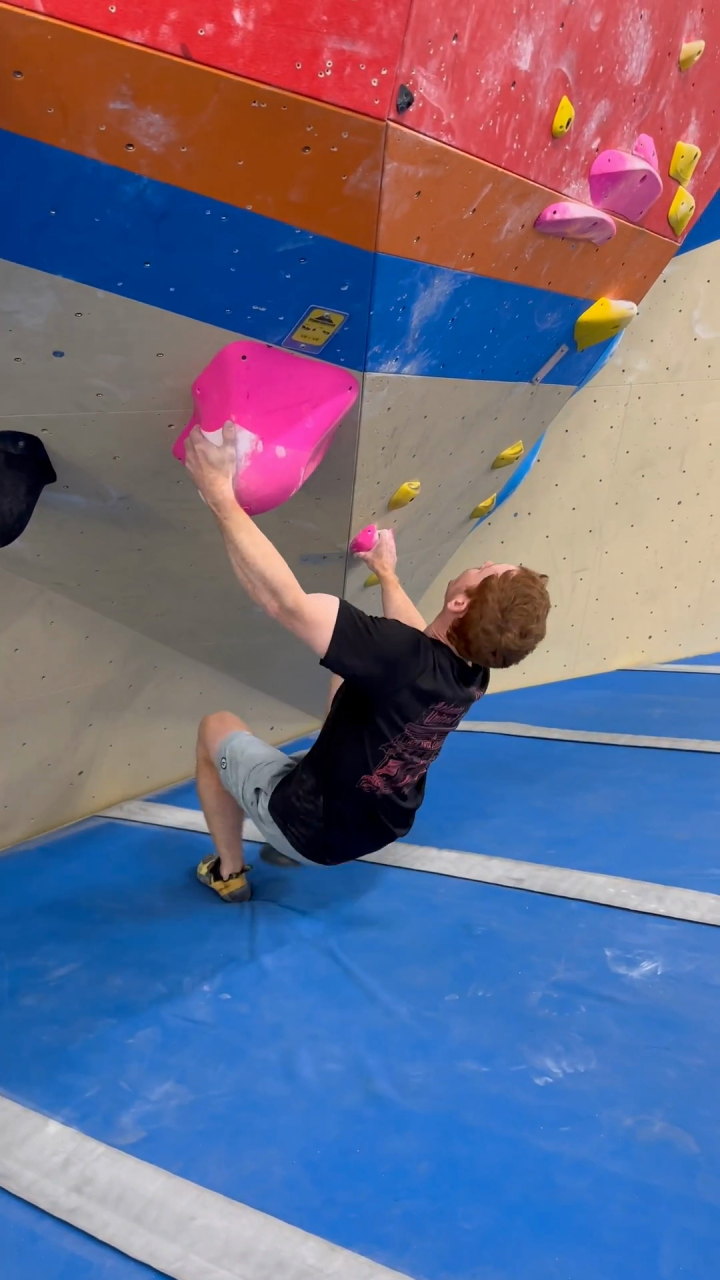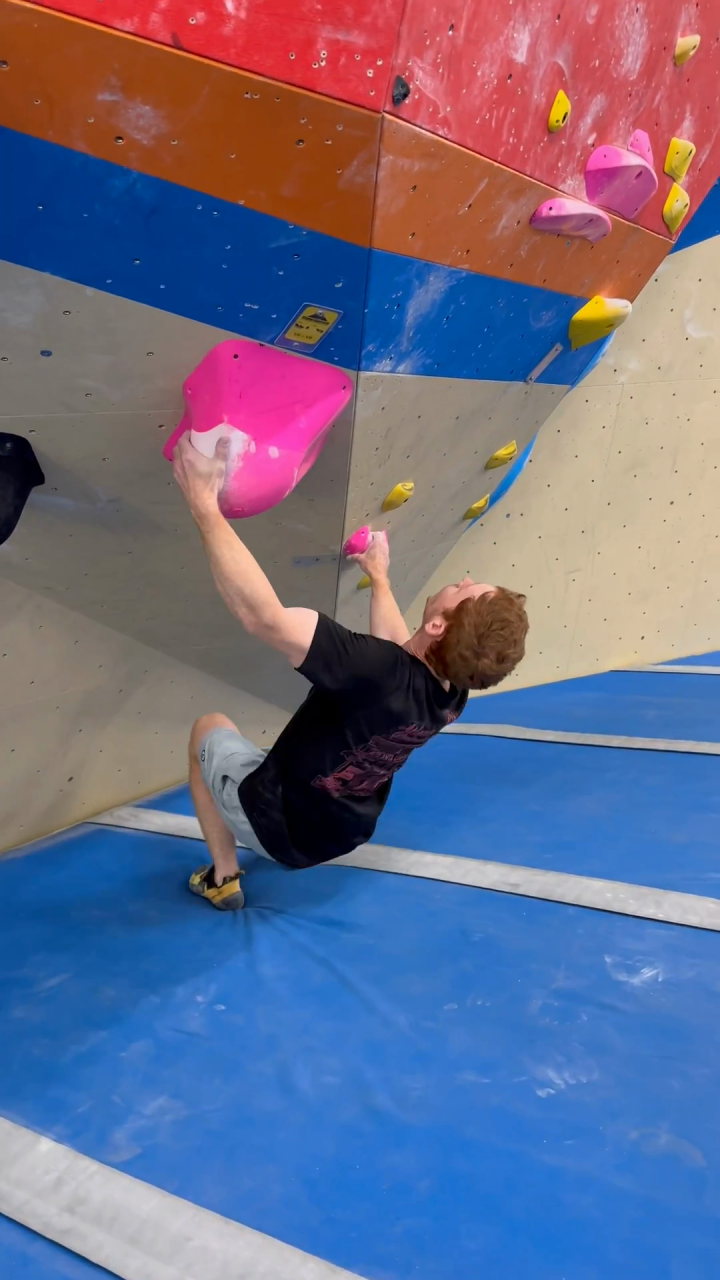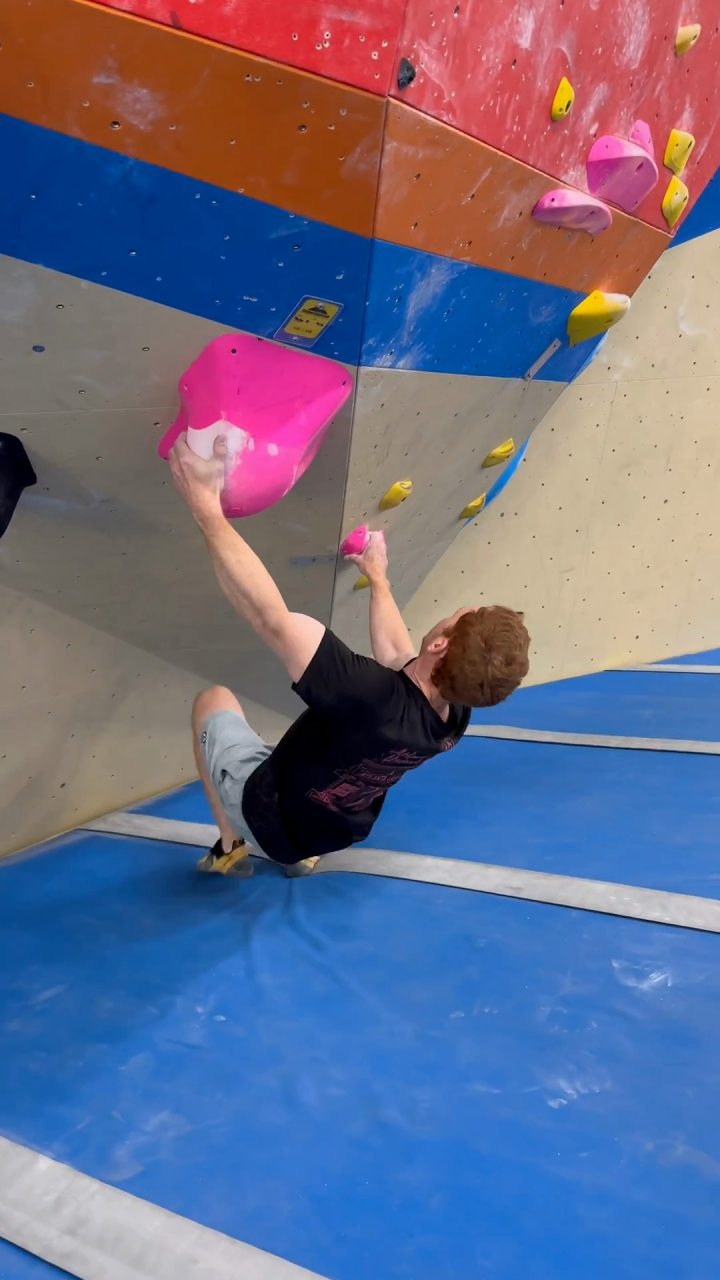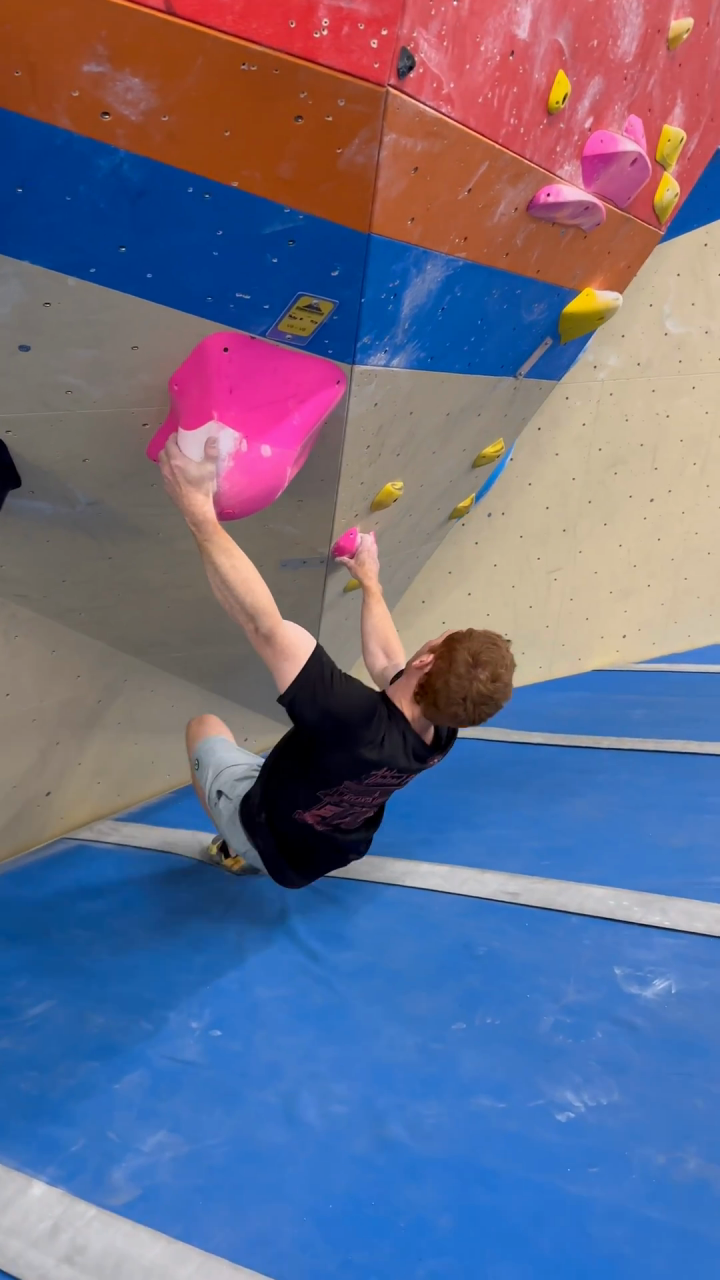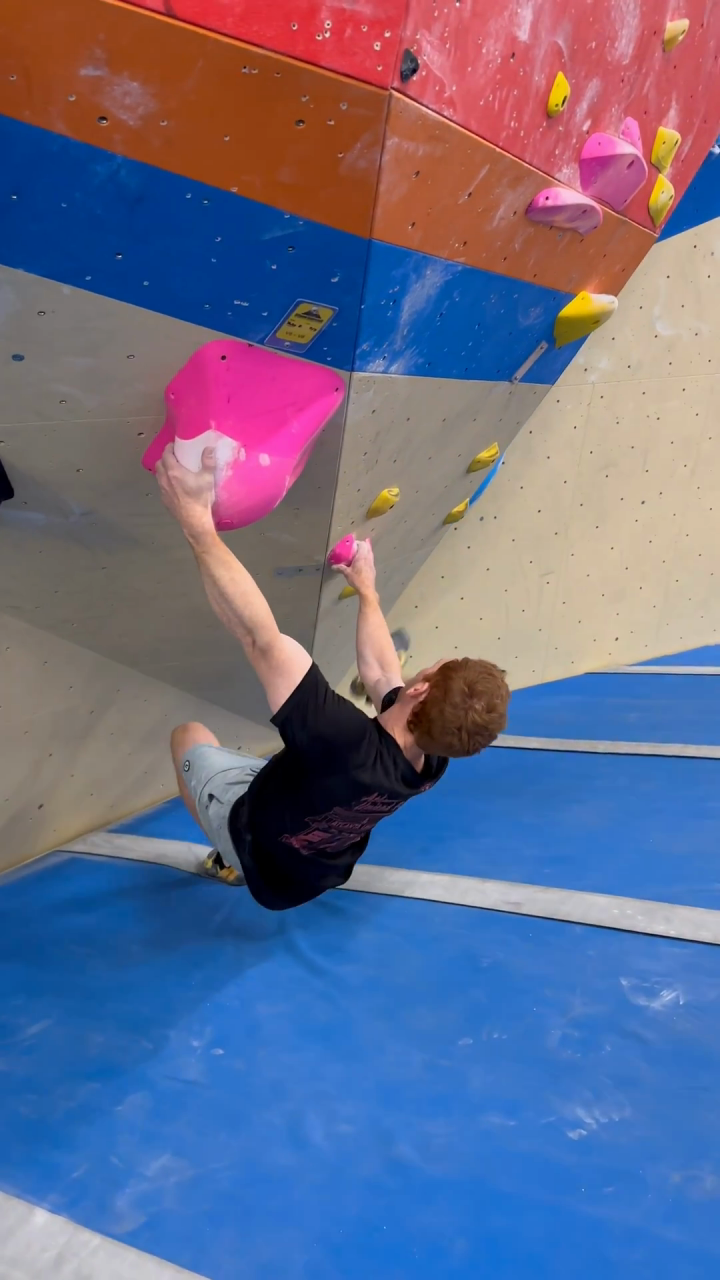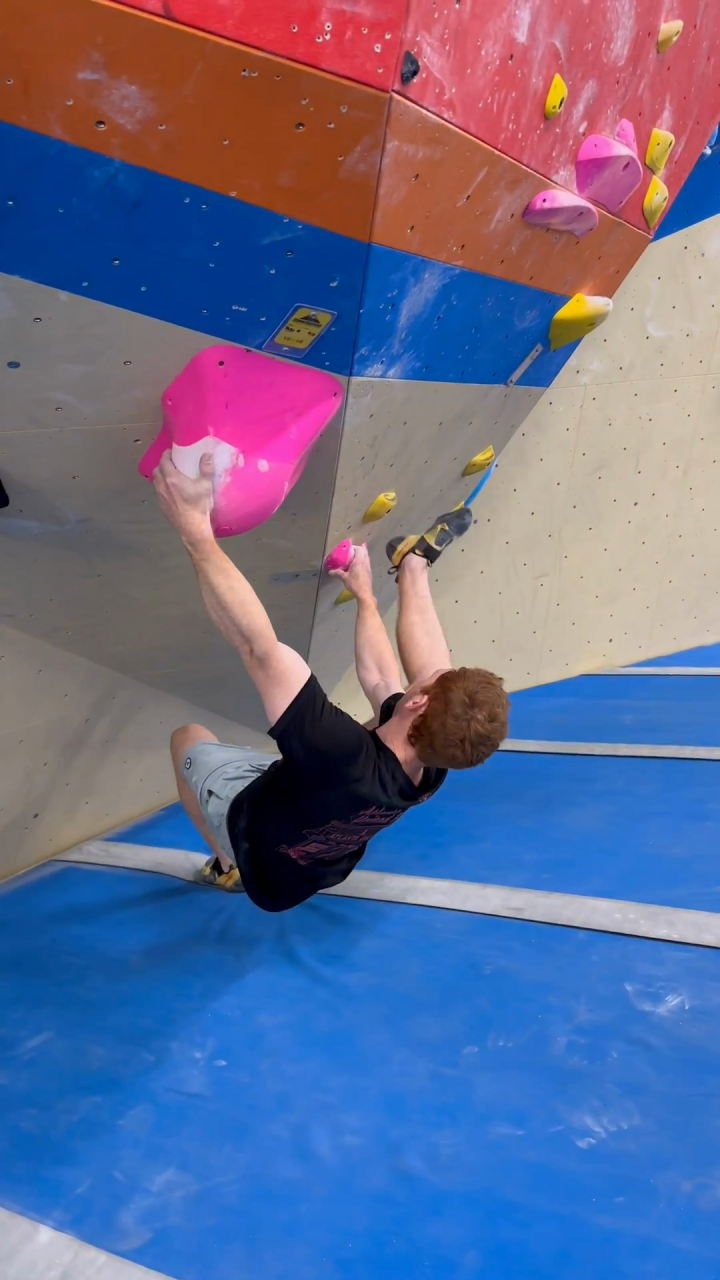
dt=0.2s
person 1, frame 1
left shoulder: (396, 655)
right shoulder: (474, 676)
left elbow: (285, 601)
left wrist: (219, 495)
right wrist: (386, 573)
left hip: (310, 829)
right hip: (380, 826)
left knee: (216, 727)
right knee: (344, 684)
left ankle: (229, 873)
person 1, frame 2
left shoulder: (373, 670)
right shoulder: (453, 696)
left elbow: (262, 614)
left wrist: (204, 505)
right wrist: (378, 577)
left hip: (275, 822)
right hip: (341, 832)
left knee: (210, 727)
left ankle: (223, 879)
person 1, frame 3
left shoulder: (371, 697)
right shoulder: (454, 719)
left elbow: (271, 617)
right elbow: (395, 654)
left wrist: (206, 507)
right wrist: (378, 577)
left hip: (271, 824)
right hip: (334, 831)
left knee: (213, 700)
left ankle: (232, 846)
person 1, frame 4
left shoulder: (351, 716)
right shoulder: (441, 737)
left elbow: (263, 624)
right elbow: (384, 662)
left wrist: (199, 512)
right wrist: (369, 582)
left hip: (269, 842)
right hip: (336, 848)
left knee: (203, 727)
left ankle: (235, 851)
person 1, frame 5
left shoulder: (342, 741)
right shoulder: (434, 761)
left elbow: (261, 638)
right elbow: (381, 674)
left wrist: (197, 525)
right wrist: (366, 591)
left hip: (261, 856)
right hip: (326, 864)
left knee: (188, 736)
left ankle: (227, 862)
right ankle: (371, 699)
person 1, frame 6
left shoulder: (339, 753)
right shoulder: (433, 770)
left elbow: (260, 647)
right elbow: (379, 676)
left wrist: (195, 531)
right wrist: (364, 595)
left hip: (258, 830)
left knee: (187, 738)
left ankle: (226, 867)
right ankle: (414, 563)
